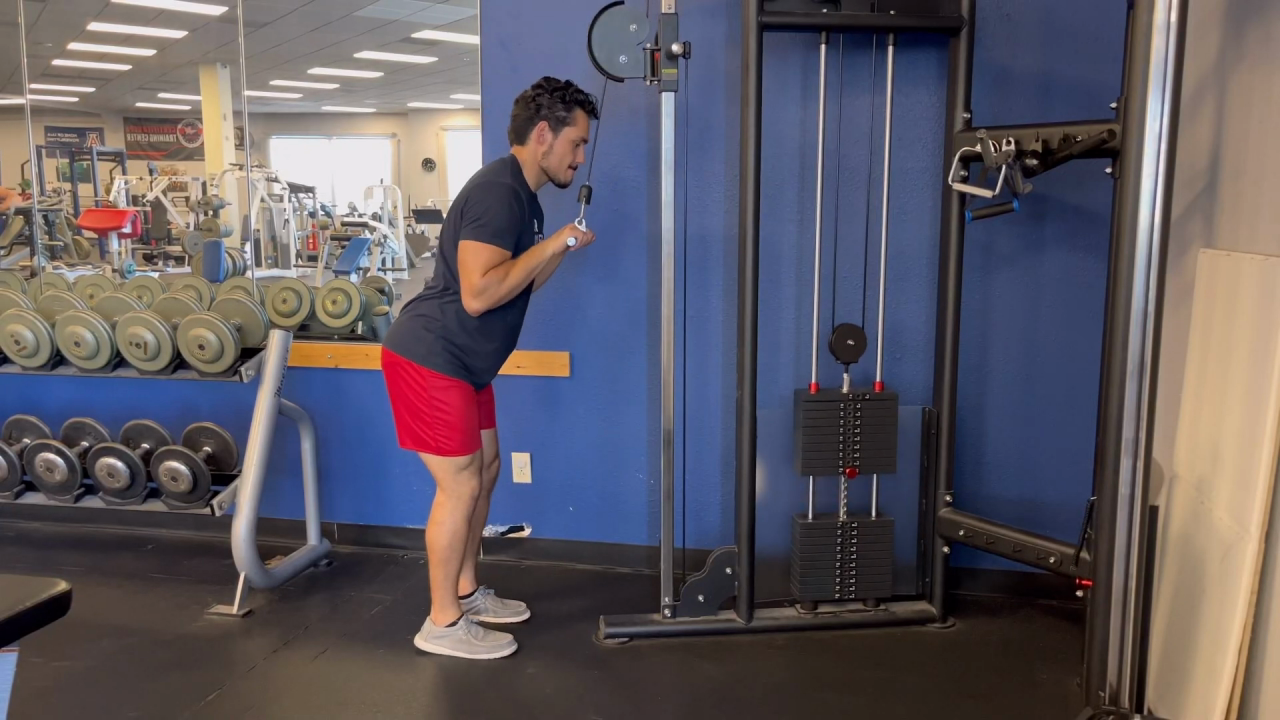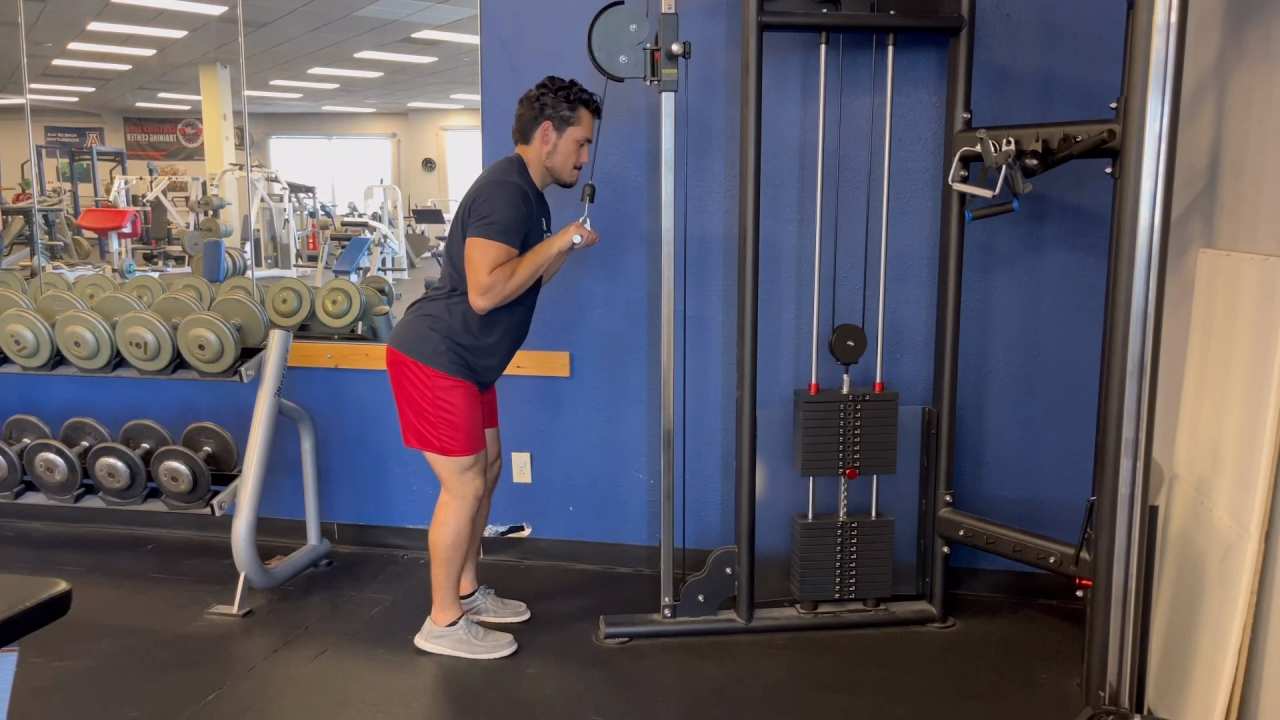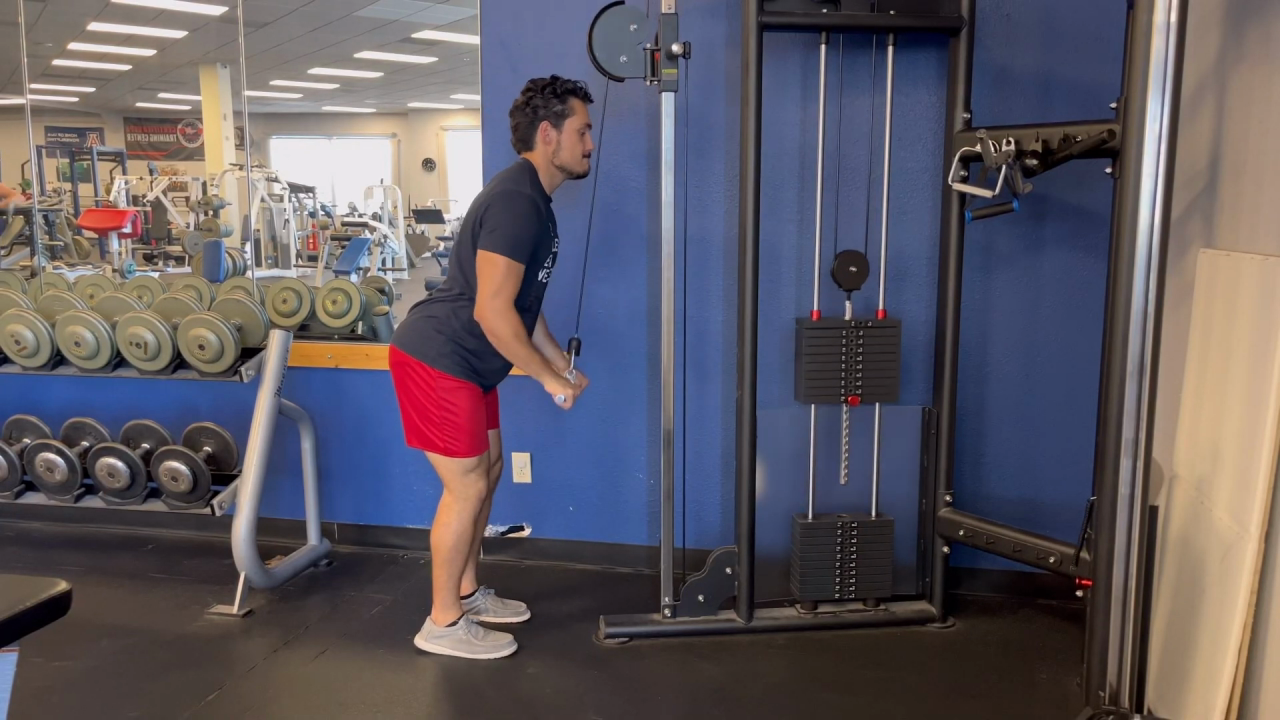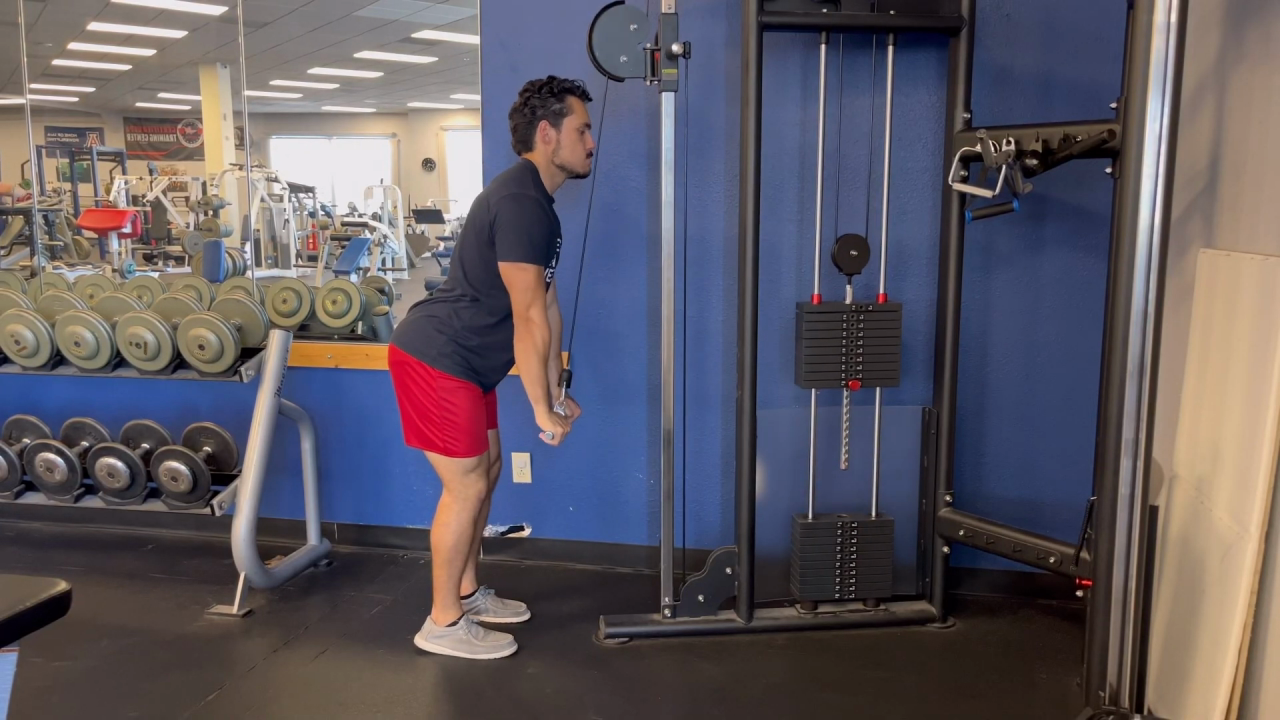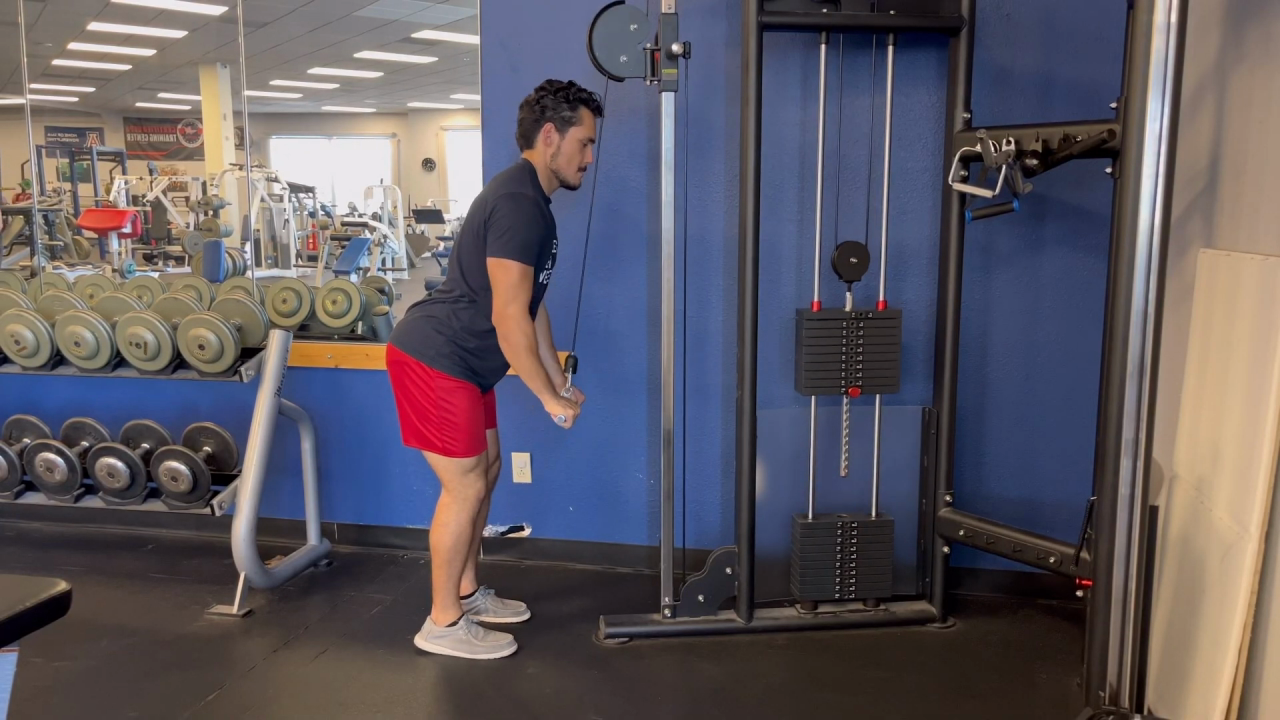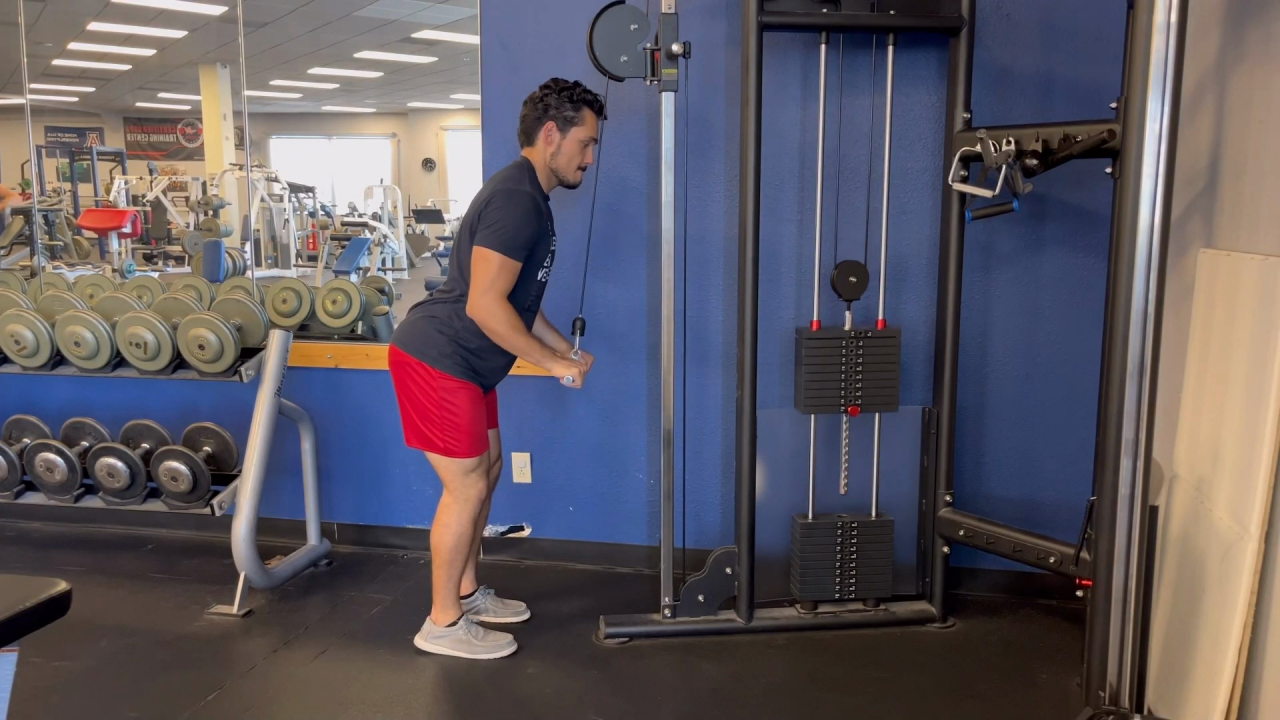
dt=0.5s
person 1, frame 1
left shoulder: (520, 193)
right shoulder: (498, 191)
left elbow: (519, 285)
right elbow: (478, 294)
left wrist: (563, 247)
right wrist: (552, 244)
left hip: (460, 359)
right hip: (428, 357)
left knee: (484, 470)
right knee: (460, 486)
left ankle: (467, 591)
right ankle: (444, 623)
person 1, frame 2
left shoulder: (526, 190)
right shoulder: (507, 190)
left elbow: (522, 280)
right elbow: (485, 292)
left wrist: (568, 246)
right wrist: (558, 240)
left hip: (465, 359)
right hip: (435, 358)
left knee: (486, 470)
right knee: (465, 485)
left ankle: (467, 592)
right ankle: (444, 622)
person 1, frame 3
left shoulder: (531, 198)
right shoulder: (517, 201)
left elbow: (525, 303)
right elbow: (494, 311)
left wrist: (561, 367)
right wrist: (547, 377)
left hip: (460, 359)
right hip: (436, 359)
left knee: (487, 471)
right knee: (467, 487)
left ankle: (467, 593)
right ankle: (444, 623)
person 1, frame 4
left shoulder: (532, 198)
right shoulder: (521, 204)
left elbow: (546, 308)
right elbow: (529, 320)
left wrist: (557, 394)
right wrist: (542, 410)
left hip: (461, 357)
right hip: (436, 358)
left knee: (486, 470)
right knee: (467, 486)
left ankle: (467, 592)
right ankle: (445, 622)
person 1, frame 5
left shoulder: (528, 198)
right shoulder: (519, 203)
left elbow: (530, 307)
right elbow: (509, 319)
left wrist: (561, 382)
right wrist: (551, 398)
left hip: (459, 358)
right hip: (434, 358)
left knee: (485, 470)
right knee: (465, 487)
left ankle: (467, 593)
right ankle: (444, 623)
person 1, frame 6
left shoulder: (527, 196)
right shoulder: (516, 199)
left elbow: (519, 301)
right elbow: (484, 304)
left wrist: (565, 350)
right wrist: (552, 363)
left hip: (462, 360)
right hip: (437, 359)
left knee: (485, 471)
right knee: (467, 486)
left ankle: (467, 592)
right ankle: (444, 622)
